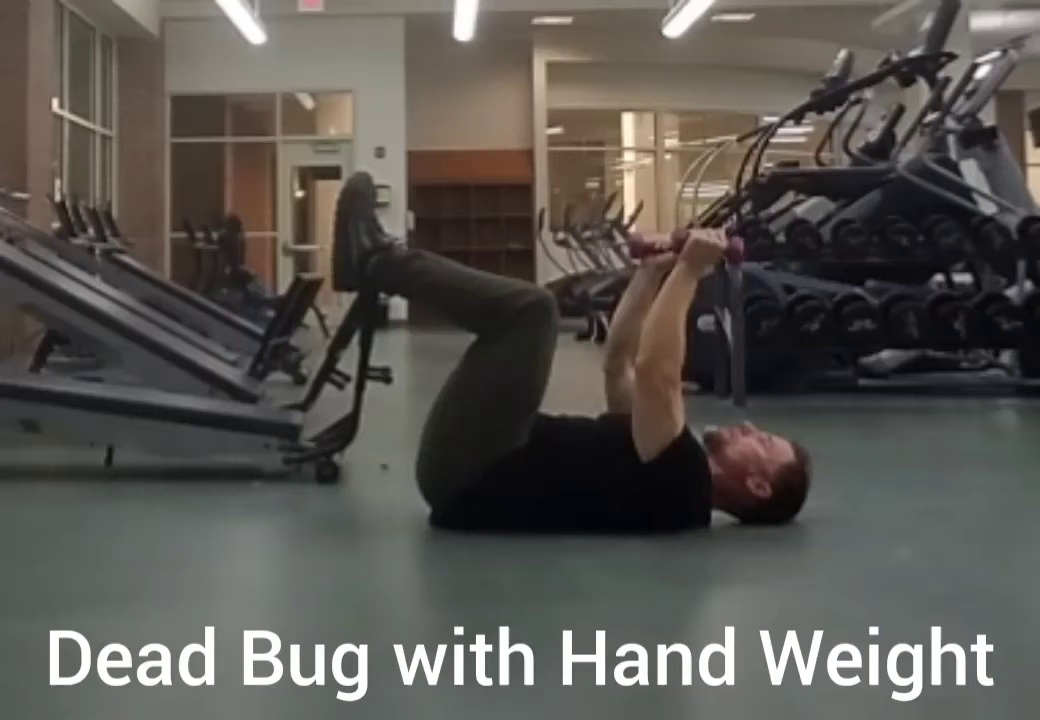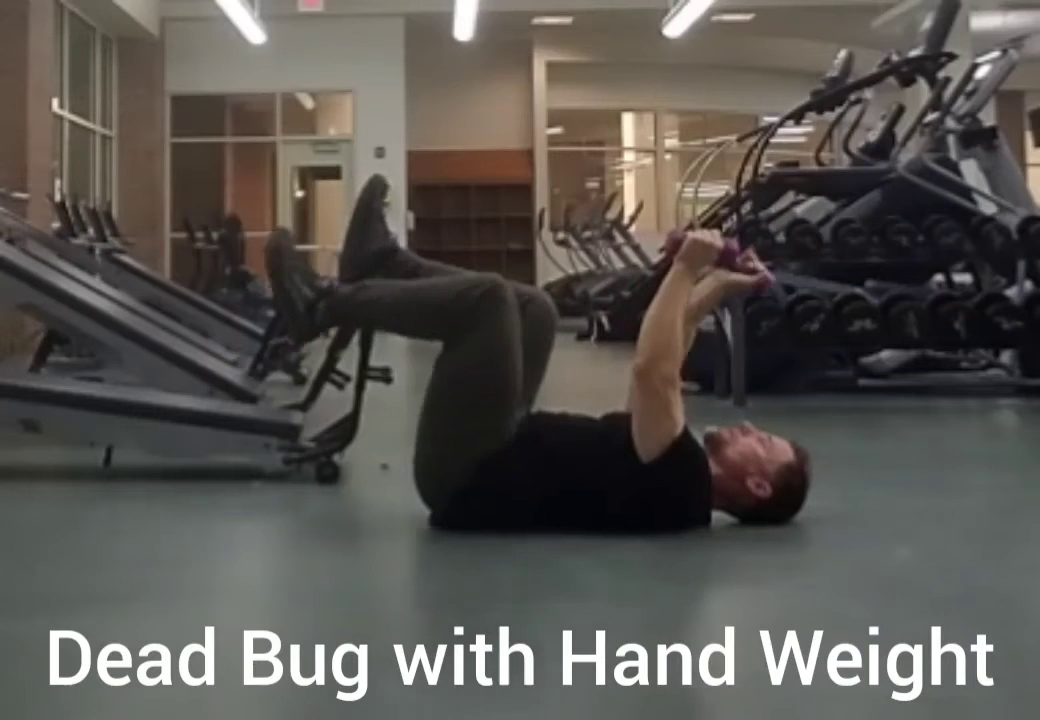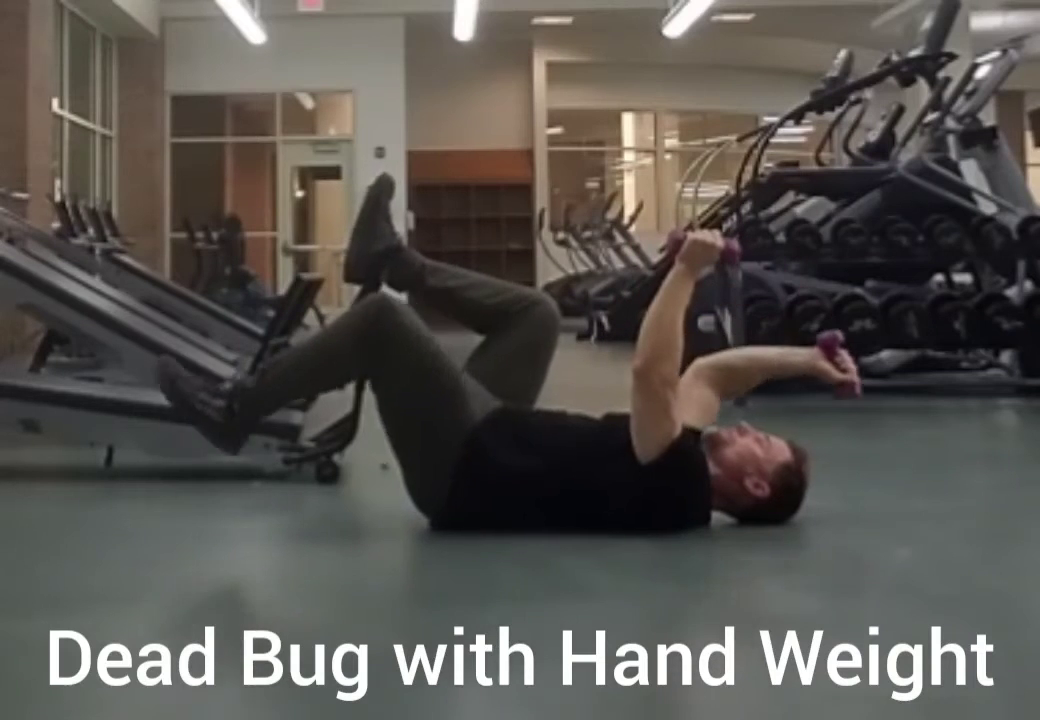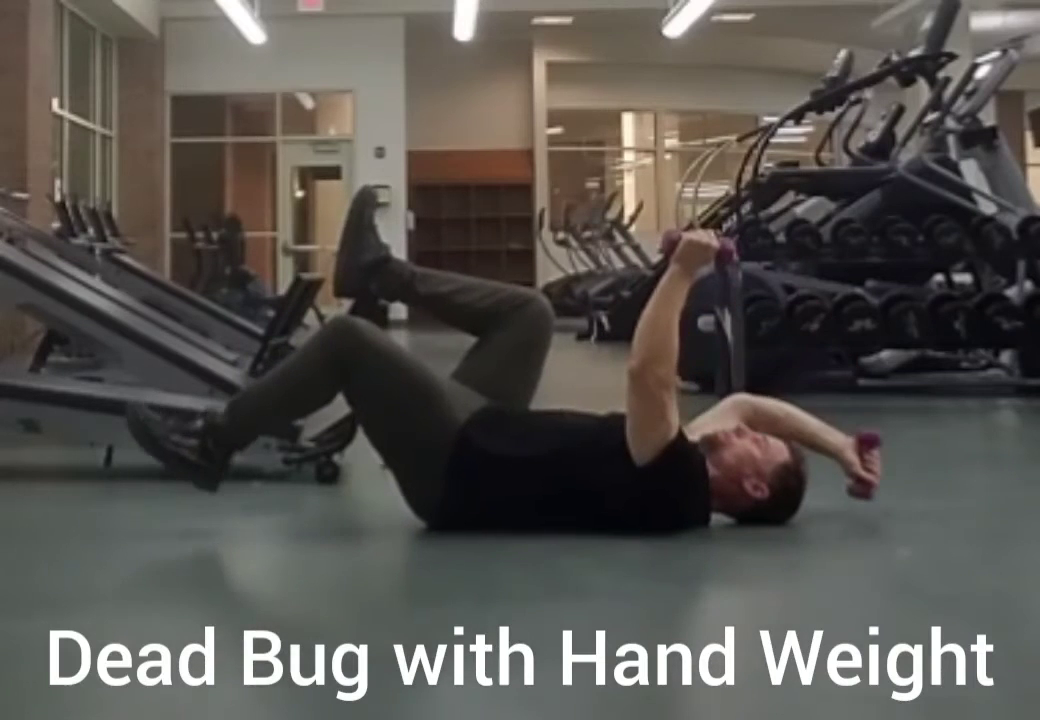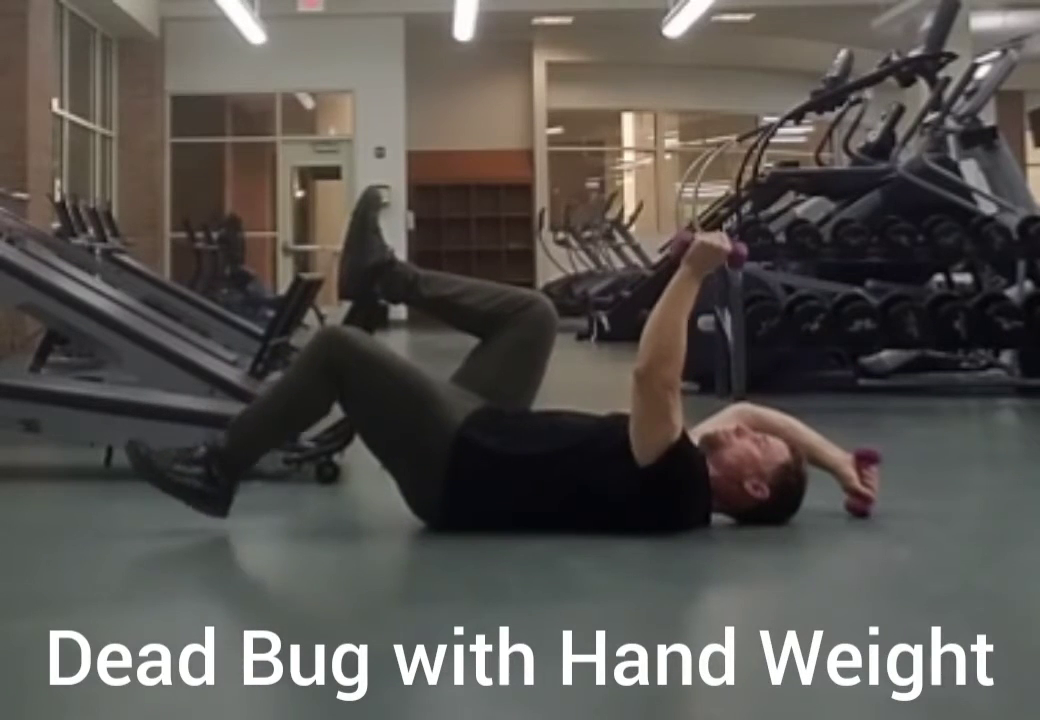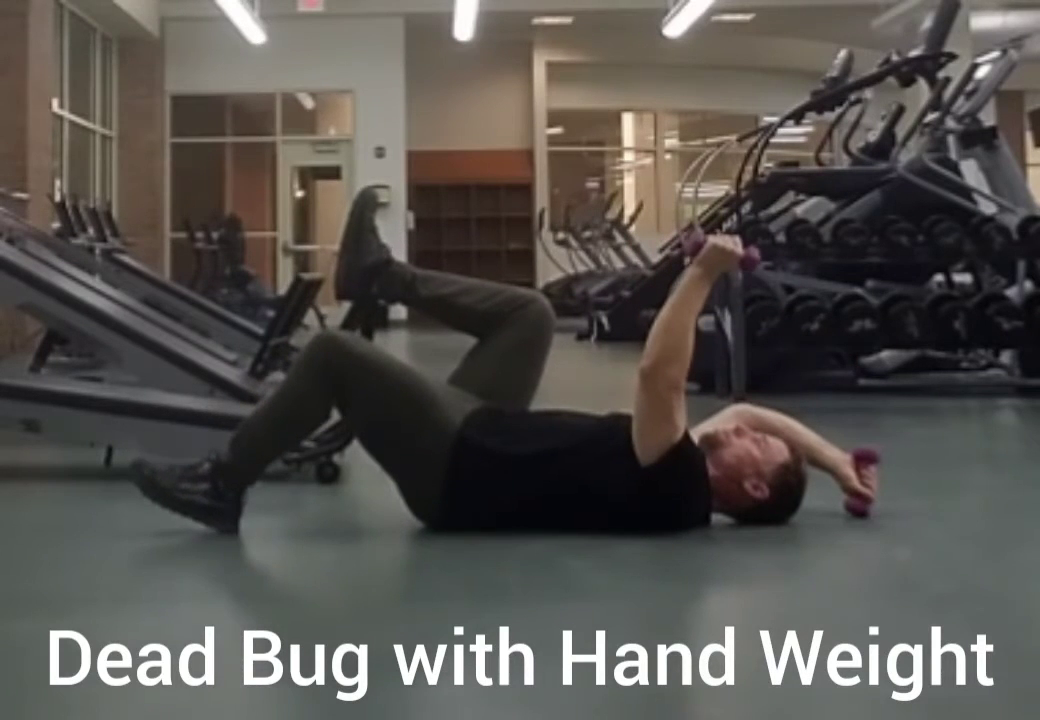
dt=0.4s
person 1, frame 1
left shoulder: (681, 482)
right shoulder: (673, 460)
left elbow: (655, 375)
right elbow: (619, 362)
left wrist: (688, 272)
right wrist: (651, 274)
left hip: (466, 482)
right hip: (480, 477)
left knee: (530, 309)
right knee: (526, 313)
left ankle: (374, 262)
right ankle: (382, 259)
person 1, frame 2
left shoulder: (679, 482)
right shoulder: (684, 465)
left elbow: (651, 373)
right elbow: (662, 366)
left wrist: (684, 269)
right wrist: (717, 286)
left hip: (469, 478)
right hip: (498, 457)
left knee: (488, 297)
right knee: (531, 308)
left ankle: (323, 307)
right ankle: (382, 256)
person 1, frame 3
left shoulder: (678, 485)
right shoulder: (688, 462)
left elbow: (652, 374)
right elbow: (711, 371)
left wrist: (686, 272)
right wrist: (810, 361)
left hip: (465, 473)
right hip: (492, 445)
left knee: (384, 318)
right knee: (535, 312)
left ankle: (236, 409)
right ankle: (391, 260)
person 1, frame 4
left shoulder: (674, 487)
right shoulder: (694, 470)
left elbow: (647, 378)
right elbow: (744, 402)
left wrist: (681, 272)
right wrist: (841, 443)
left hip: (459, 468)
right hip: (486, 437)
left knee: (348, 340)
right knee: (530, 310)
left ankle: (210, 446)
right ankle: (382, 273)
person 1, frame 5
left shoulder: (675, 488)
right shoulder: (694, 475)
left elbow: (651, 377)
right elbow: (751, 407)
left wrist: (691, 272)
right wrist: (840, 460)
left hip: (458, 467)
right hip: (487, 435)
left knee: (337, 348)
right knee: (532, 312)
left ankle: (216, 472)
right ankle: (387, 277)
person 1, frame 6
left shoulder: (675, 487)
right shoulder: (693, 474)
left elbow: (658, 376)
right elbow: (747, 409)
left wrist: (701, 275)
right wrist: (838, 462)
left hip: (458, 469)
right hip: (484, 436)
left knee: (333, 354)
right knee: (530, 311)
left ankle: (221, 486)
right ankle: (382, 277)
